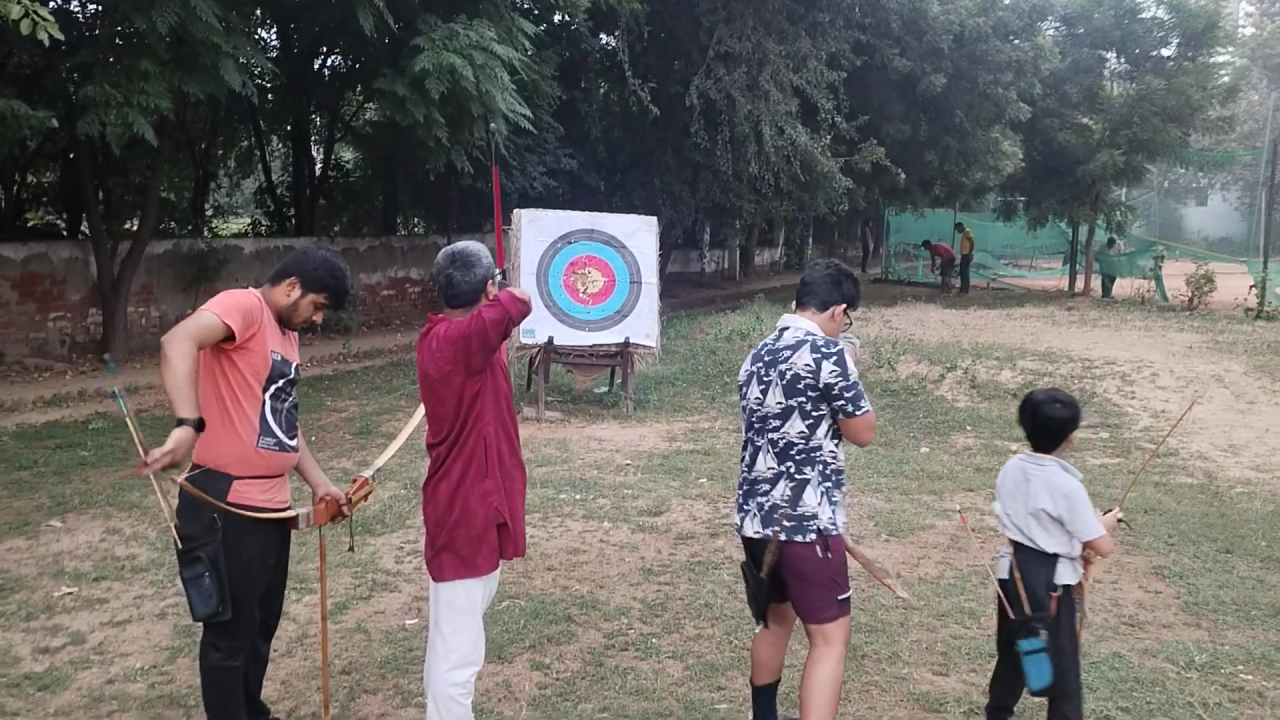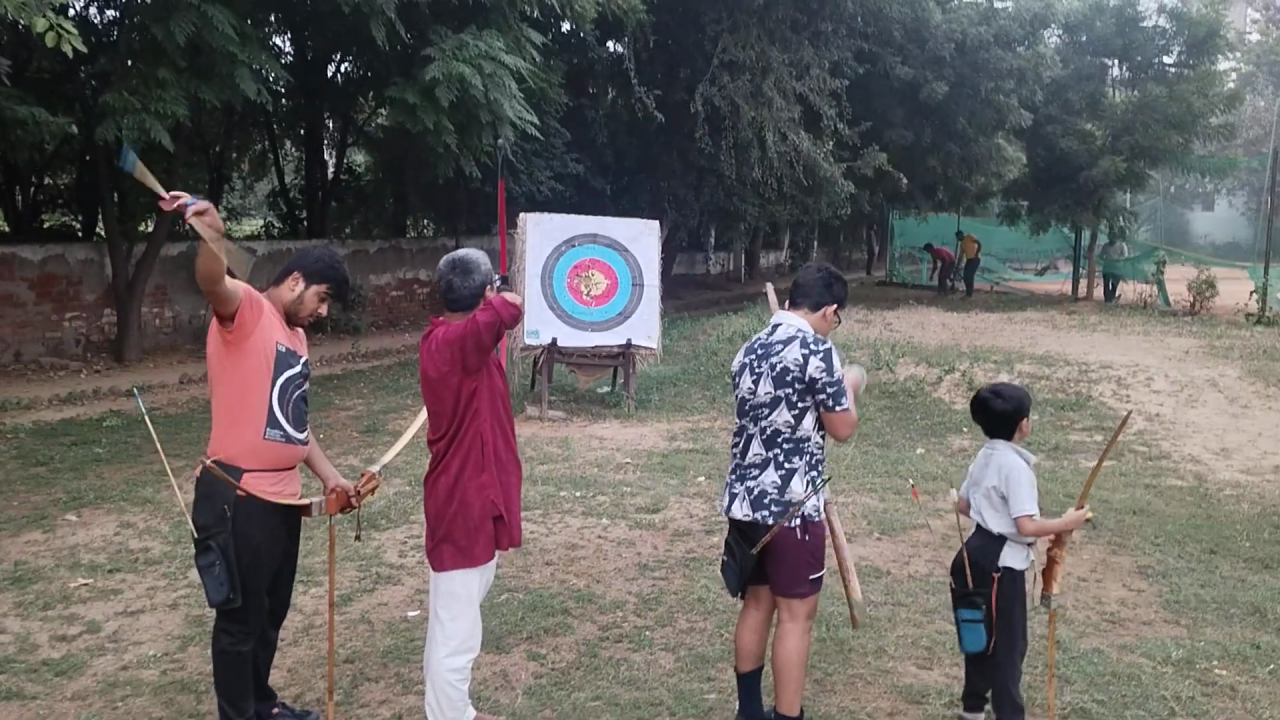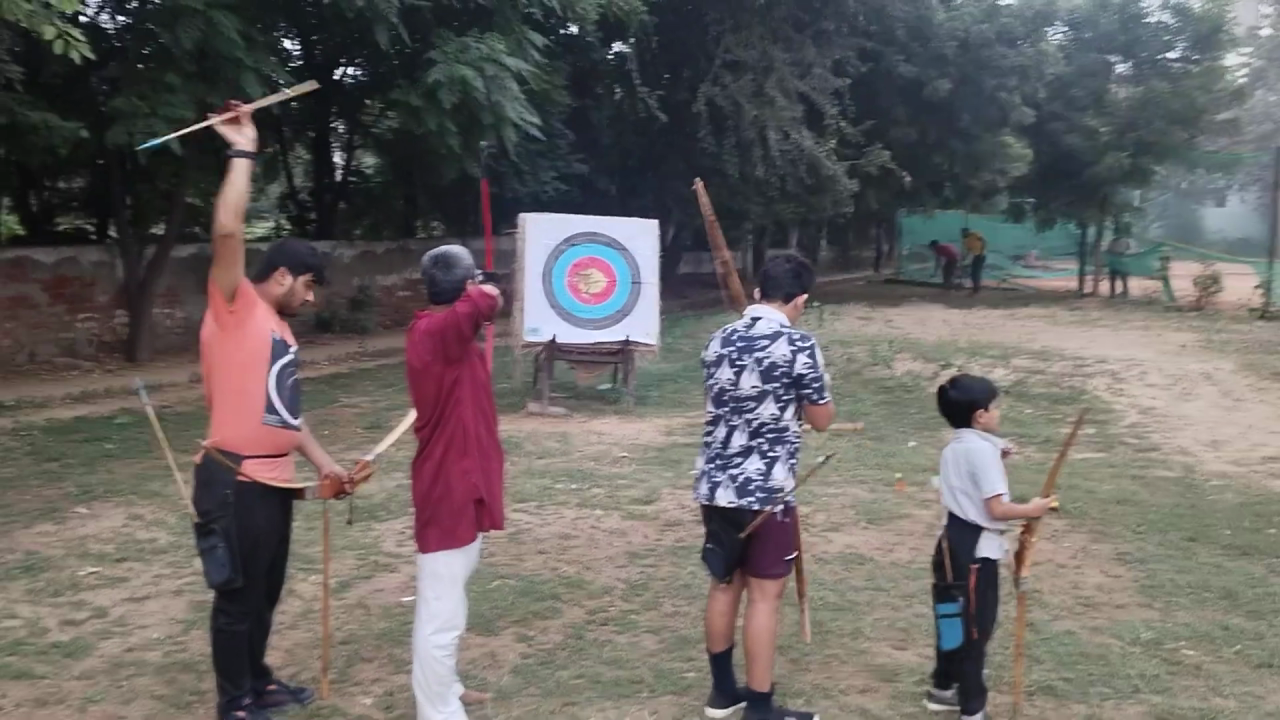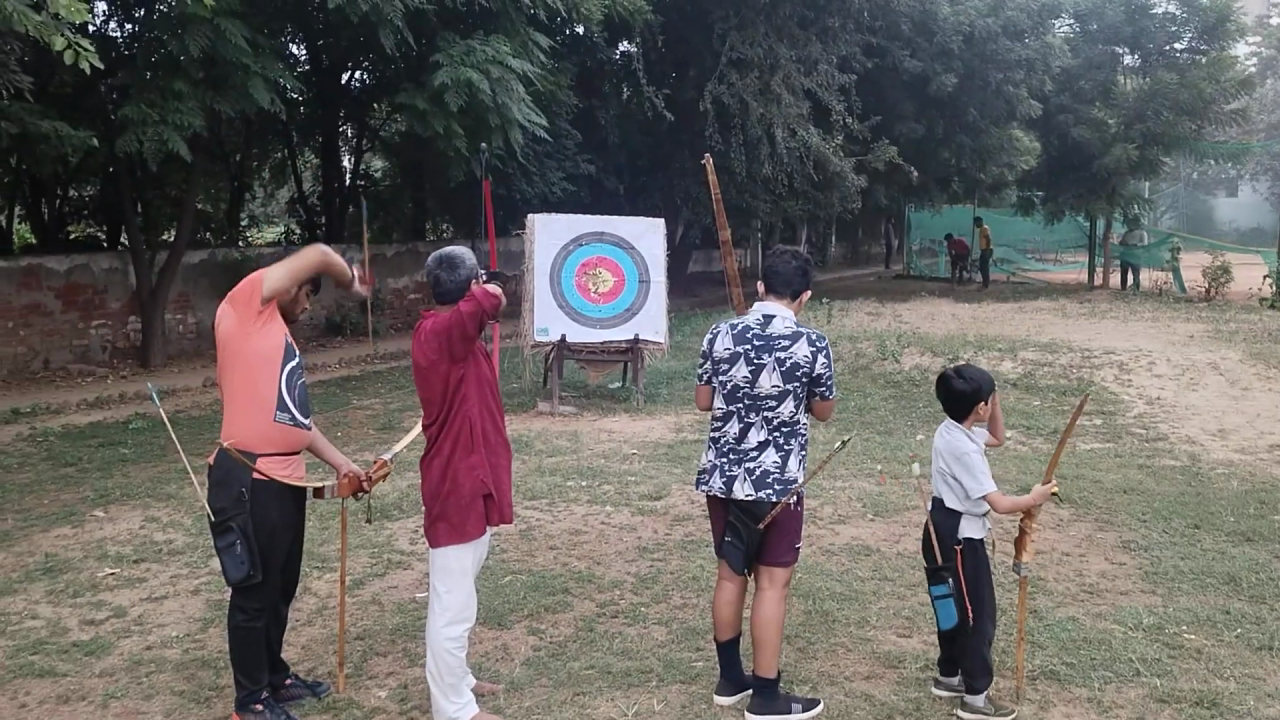
dt=0.5s
person 1, frame 1
left shoulder: (286, 332)
right shoulder: (243, 308)
right elbow: (179, 343)
left wrist: (318, 482)
right wrist: (188, 424)
left hip: (271, 504)
right hip: (228, 506)
left knee: (263, 622)
right knee: (230, 629)
person 1, frame 2
left shoulder: (295, 335)
right shoulder: (246, 309)
right elbow: (213, 283)
left wrist: (329, 474)
right wrist: (209, 233)
left hip: (282, 497)
right hip: (240, 496)
left knee: (272, 610)
right knee: (241, 615)
person 1, frame 3
left shoulder: (278, 329)
right shoulder: (234, 309)
right elbow: (226, 232)
left wrist: (323, 461)
right wrist: (243, 154)
left hip: (274, 482)
right hip: (236, 484)
left knee: (265, 591)
right knee: (238, 595)
person 1, frame 4
left shoulder: (277, 331)
right shoulder: (245, 307)
right elbow: (314, 255)
left wrist: (341, 462)
right wrist: (348, 275)
left hip: (285, 480)
right hip: (249, 480)
left knee: (280, 588)
right knee: (253, 592)
left ankle: (274, 676)
person 2, frame 1
left shoulder: (441, 336)
right shoulder: (460, 339)
right elbow: (516, 303)
right wrist: (506, 299)
left hip: (465, 503)
right hip: (468, 510)
left knee: (455, 634)
right knee: (458, 645)
person 2, frame 2
left shoulder: (442, 337)
right shoulder: (458, 340)
right elbow: (508, 308)
right wrist: (501, 302)
left hip: (465, 496)
right hip: (467, 502)
left knee: (453, 621)
right knee: (456, 631)
person 2, frame 3
left shoulder: (433, 330)
right shoulder: (440, 332)
right elbow: (484, 302)
right wrist: (484, 296)
left hip: (453, 482)
right hip: (451, 488)
left knee: (440, 601)
right knee: (441, 609)
person 2, frame 4
left shoulder: (442, 330)
right shoulder: (442, 331)
right elbow: (488, 300)
right wrist: (488, 295)
left hip: (464, 477)
right hip: (458, 483)
left knee: (454, 595)
right knee: (453, 603)
left ankle: (454, 680)
person 3, frame 1
left shoulder: (758, 355)
right shoulder: (826, 353)
right elbow: (862, 432)
right wrist: (847, 376)
left hip: (757, 514)
right hip: (806, 518)
left knee: (776, 618)
right knee: (830, 637)
person 3, frame 2
left shoulder: (751, 349)
right shoulder: (815, 349)
right elbow: (842, 428)
right wrist: (847, 388)
left hip: (744, 498)
right hip: (789, 505)
left knee: (756, 603)
right knee: (796, 615)
person 3, frame 3
left shoulder: (719, 340)
right shoulder: (799, 346)
right elbow: (821, 419)
right wrist: (817, 389)
left hip: (715, 483)
right hip: (764, 490)
left knee: (724, 584)
right knee: (764, 595)
person 3, frame 4
left shoulder: (721, 334)
right shoulder: (811, 345)
left elbow: (703, 400)
right elbow: (823, 411)
left hip: (721, 476)
right hip: (775, 482)
left knee: (730, 574)
right knee: (772, 583)
left ankle: (730, 678)
person 4, frame 1
left shoulder: (1011, 468)
right shoulder: (1065, 484)
right elbow: (1102, 548)
right wrist: (1106, 524)
left hip: (1011, 571)
right hip: (1048, 582)
left knee: (1012, 649)
right knee: (1061, 664)
person 4, frame 2
left shoulder: (983, 456)
right shoulder: (1016, 466)
left elbow: (963, 506)
right elbow: (1026, 526)
right wrist: (1066, 522)
left hip: (975, 553)
right hip: (1002, 563)
right knee: (1008, 647)
person 4, frame 3
left shoulder: (954, 448)
right shoulder: (983, 448)
right elbow: (996, 508)
right wrist: (1032, 509)
left hip: (952, 542)
right hip: (975, 550)
left knee: (954, 622)
right knee: (975, 630)
left ankle: (941, 689)
person 4, frame 4
left shoulder: (948, 430)
right shoulder: (964, 449)
left elbow: (997, 438)
right elbow: (998, 503)
left wrist: (995, 406)
right wrist: (1033, 498)
left hip: (942, 529)
right hip: (961, 535)
left knee: (954, 609)
right knee: (977, 614)
left ankle: (948, 676)
